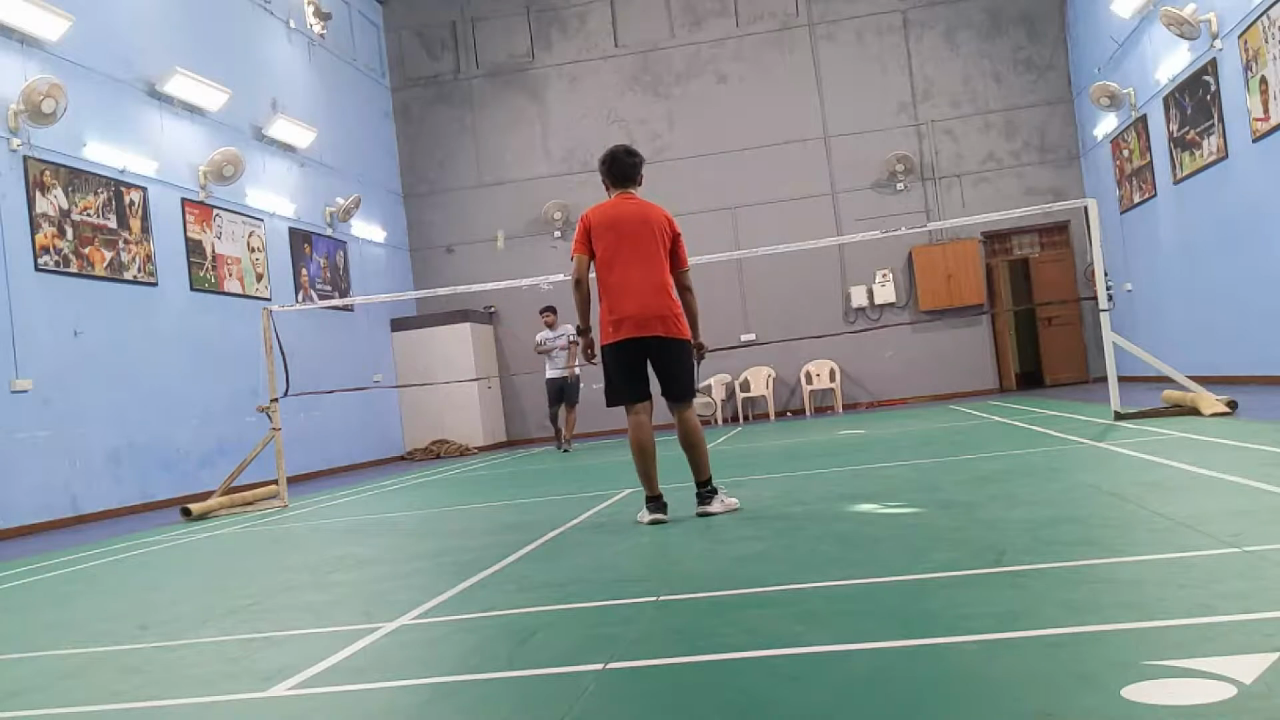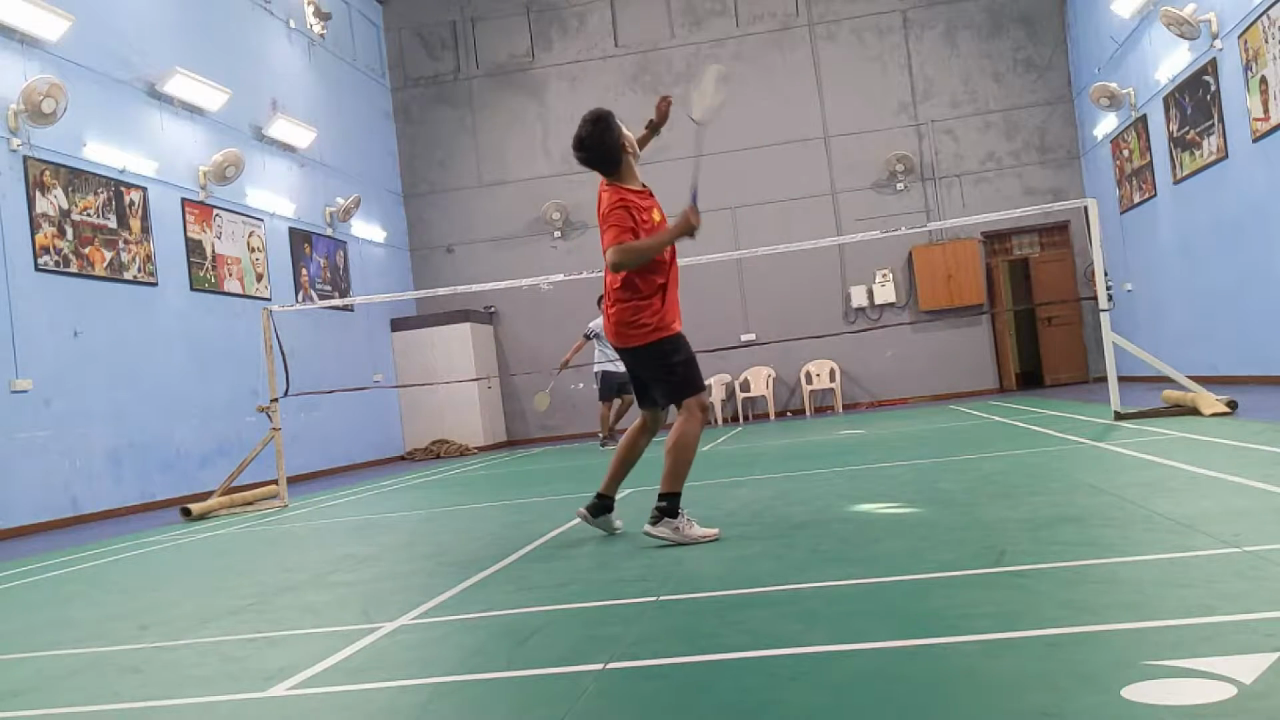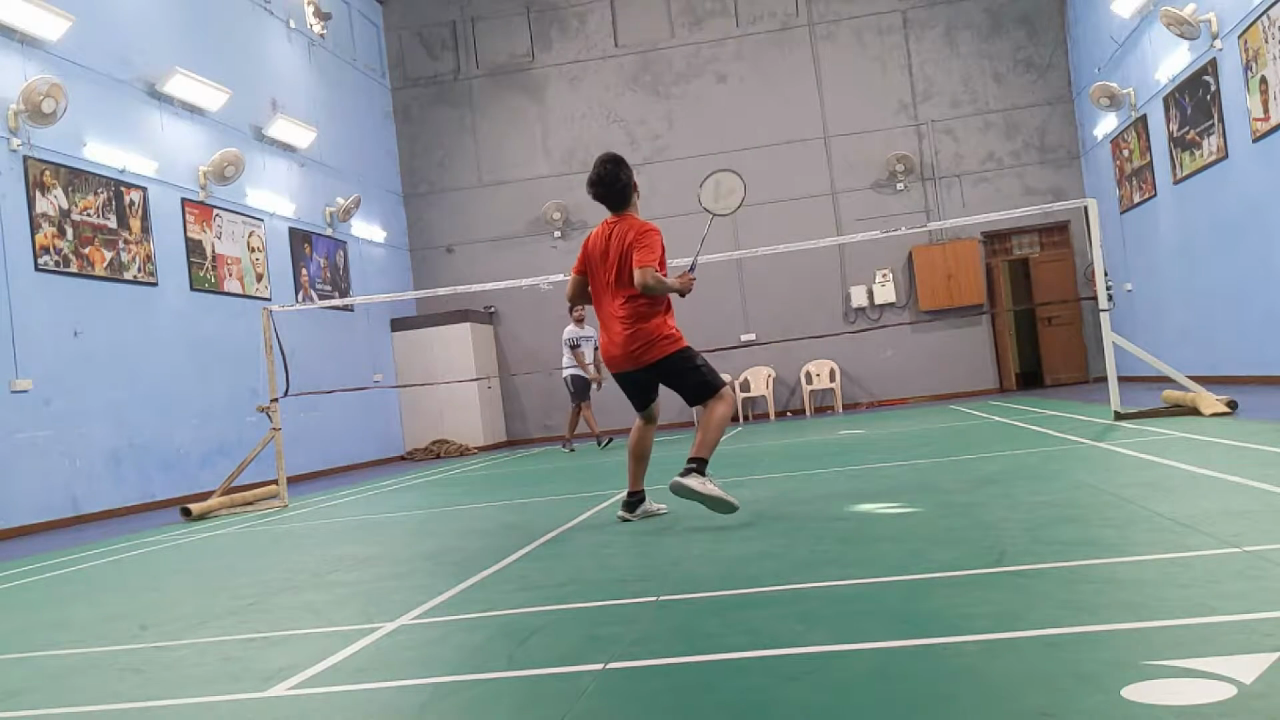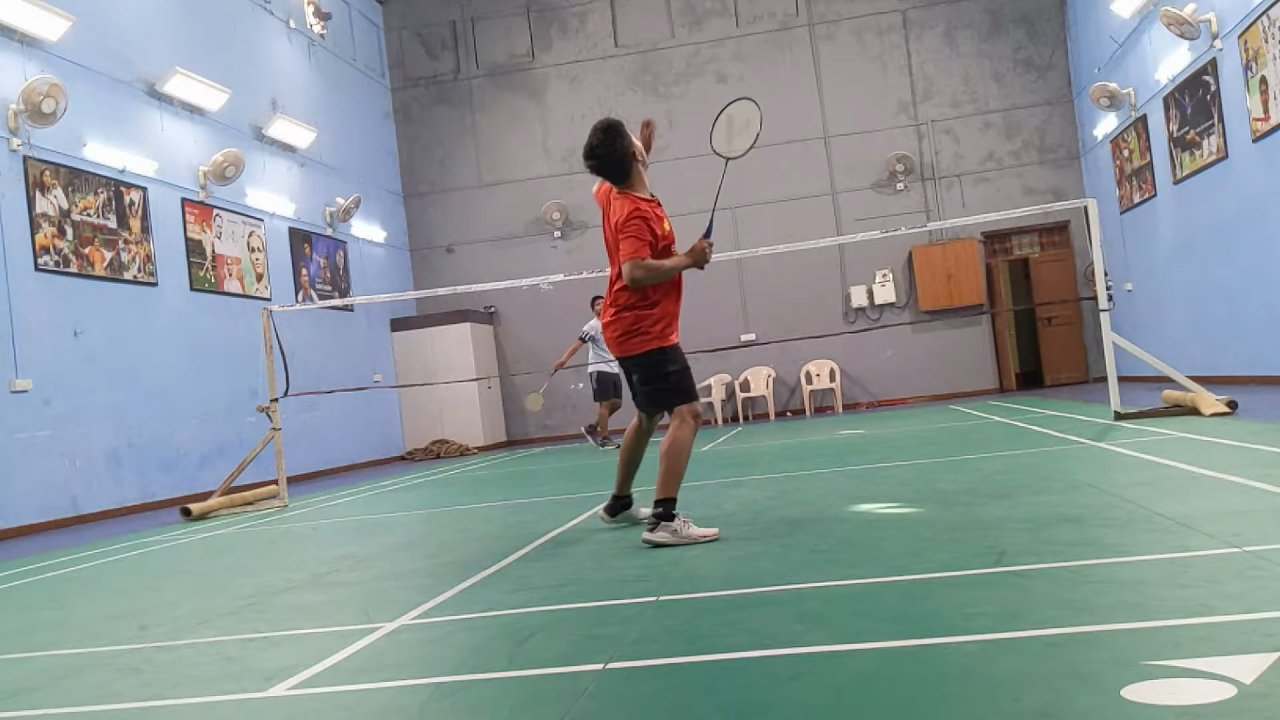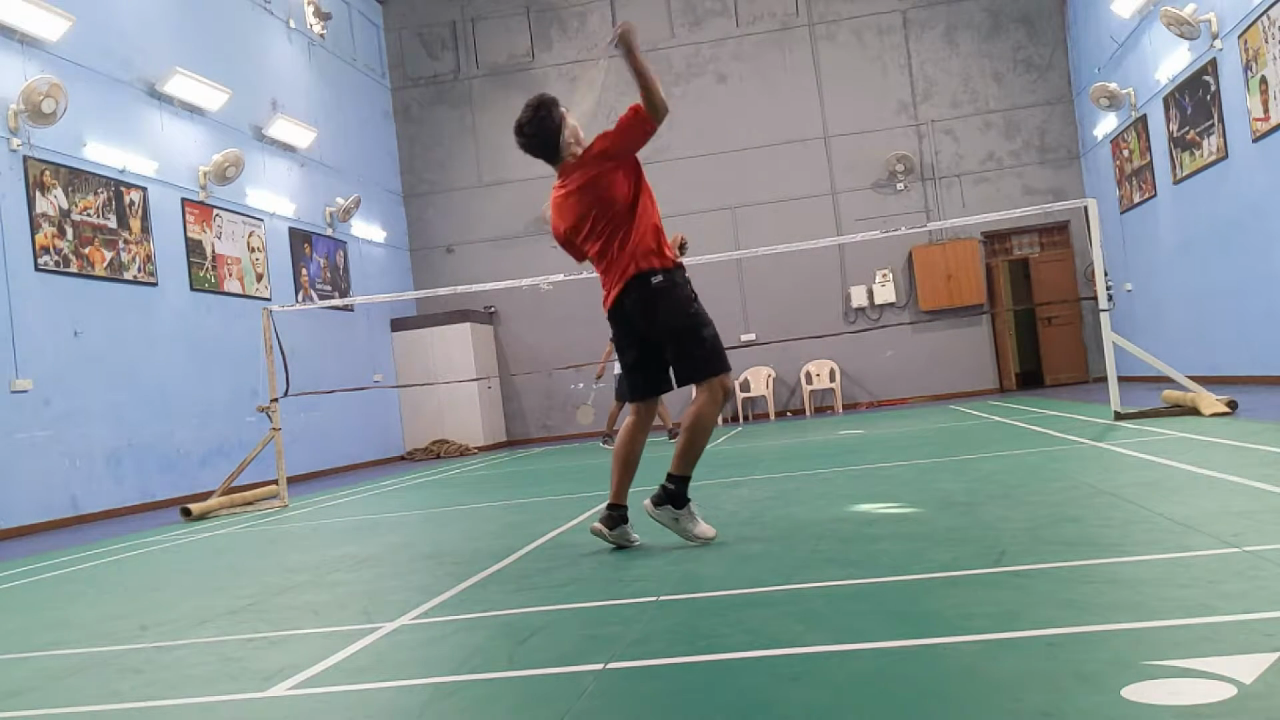
dt=1s
person 1, frame 1
left shoulder: (591, 218)
right shoulder: (662, 217)
left elbow: (579, 277)
right elbow: (684, 283)
left wrist: (584, 330)
right wrist: (696, 333)
left hip: (618, 328)
right hip: (667, 322)
left knee: (638, 412)
right knee: (683, 407)
left ankle: (653, 502)
right ankle: (707, 494)
person 1, frame 2
left shoulder: (613, 187)
right shoulder: (622, 204)
right elbow: (618, 259)
left wrist: (654, 127)
right wrist: (673, 232)
left hip: (631, 324)
right hip: (648, 326)
left knee: (651, 415)
right knee: (694, 404)
left ankle: (602, 502)
right ankle: (667, 515)
person 1, frame 3
left shoulder: (593, 239)
right shoulder: (643, 231)
left elbow: (574, 294)
right elbow: (645, 281)
right wrist: (677, 285)
left hip: (616, 353)
right hip: (655, 343)
left knee: (648, 415)
right knee: (720, 397)
left ankle: (634, 500)
right ankle: (694, 471)
person 1, frame 4
left shoulder: (610, 195)
right shoulder: (638, 213)
right elbow: (635, 274)
left wrist: (643, 148)
right wrist: (687, 259)
left hip: (627, 329)
right hip: (646, 332)
left knee: (648, 416)
right knee: (686, 414)
left ankle: (619, 502)
right ankle: (664, 518)
person 1, frame 5
left shoulder: (559, 211)
right shoulder: (601, 158)
right elbow: (658, 107)
right wrist: (630, 52)
left hip: (621, 298)
right hip: (658, 283)
left knee: (642, 409)
right knee: (714, 385)
left ankle: (615, 514)
right ankle: (672, 496)
